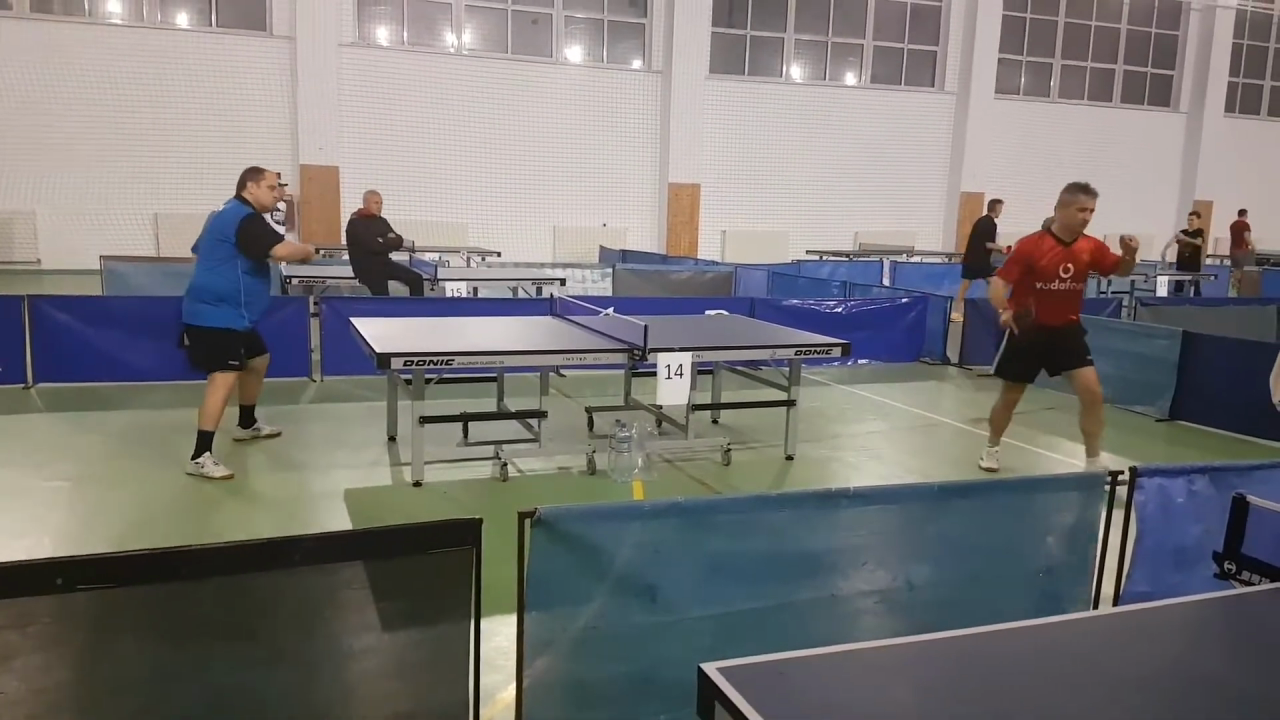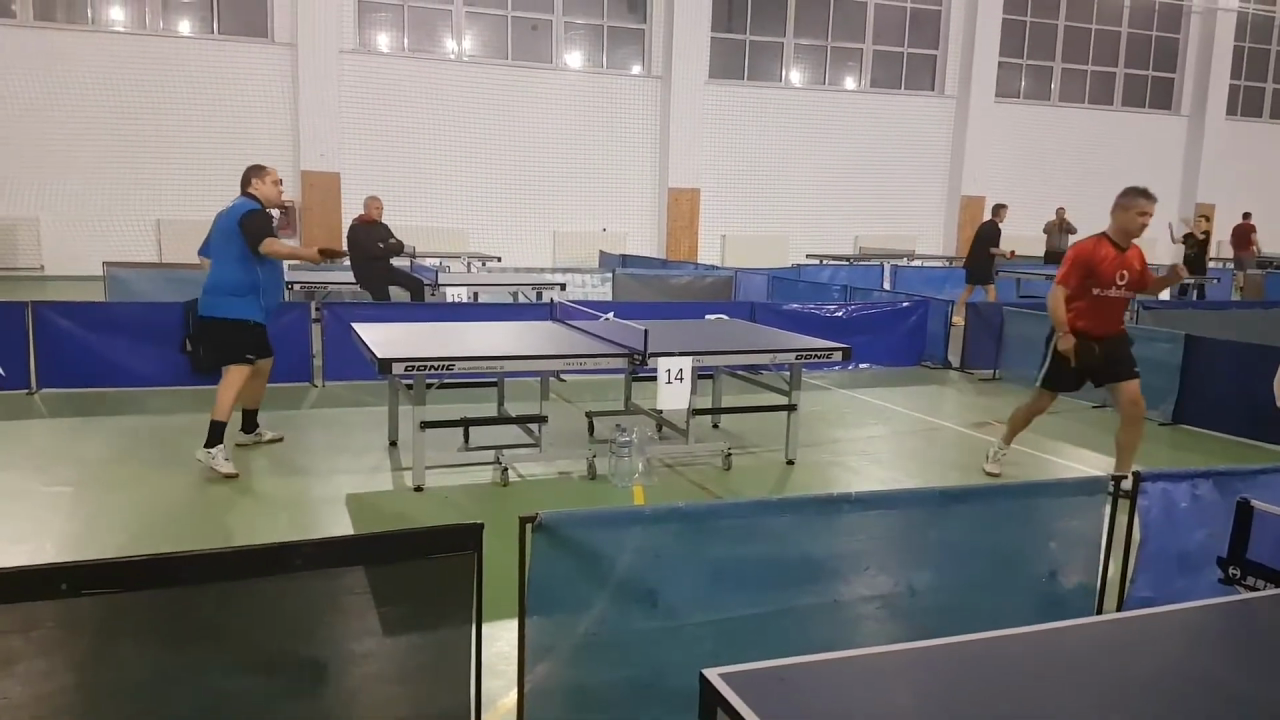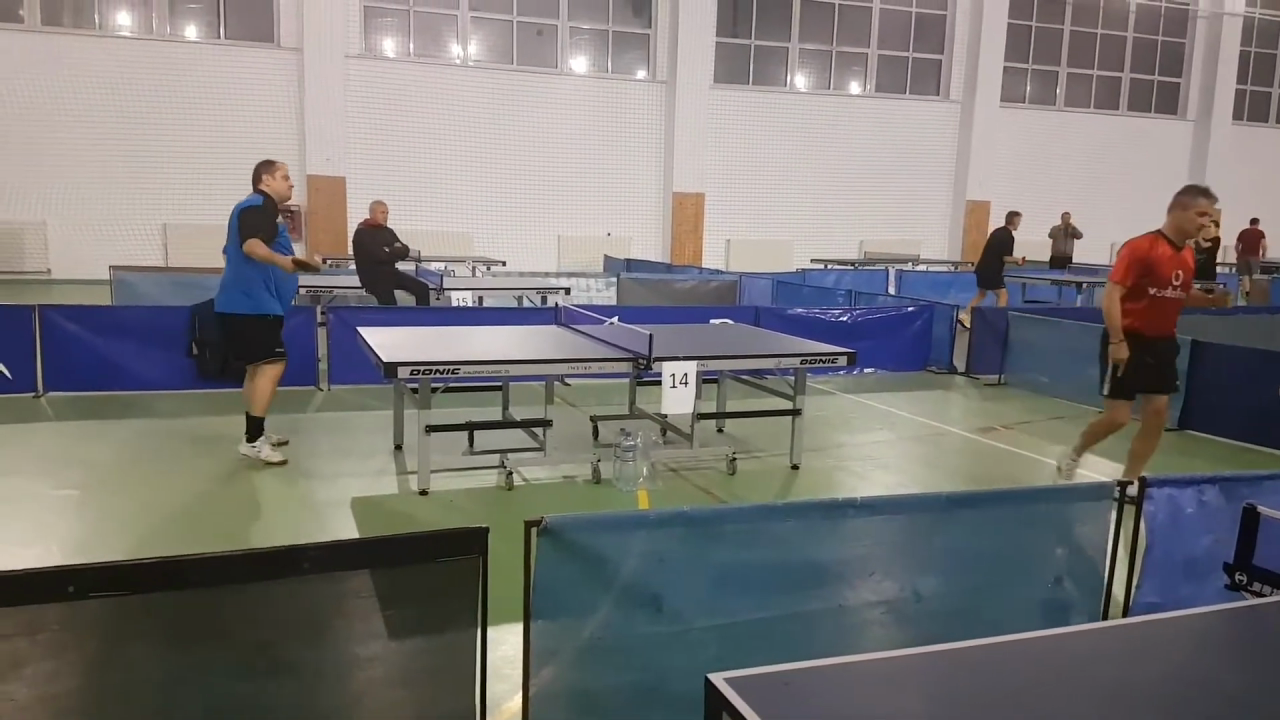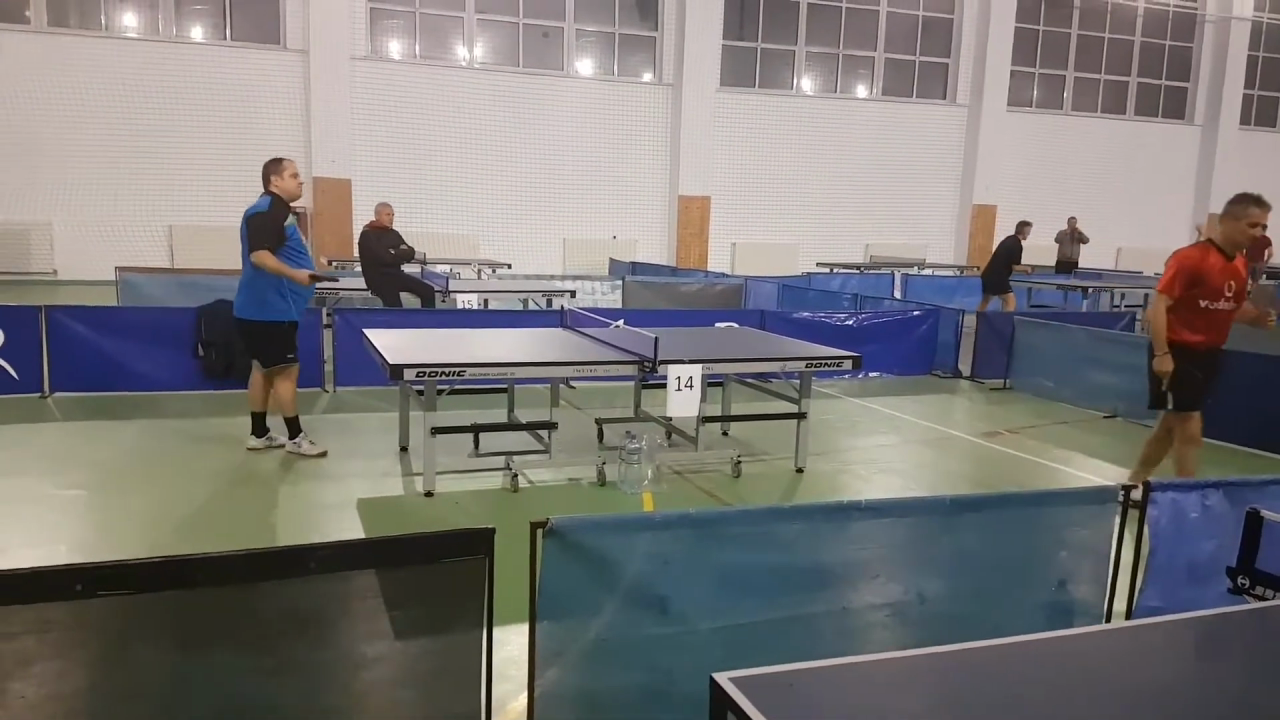
dt=0.2s
person 1, frame 1
left shoulder: (227, 215)
right shoulder: (246, 218)
left elbow: (201, 254)
right elbow: (281, 250)
right wrist: (308, 251)
left hip: (229, 312)
right hip: (216, 315)
left knee: (257, 360)
right knee: (225, 378)
left ankle: (247, 424)
right ankle: (200, 456)
person 1, frame 2
left shoulder: (233, 213)
right shoulder: (252, 211)
left elbow: (207, 256)
right elbow: (267, 246)
right wrist: (304, 253)
left hip: (233, 308)
right hip: (235, 310)
left knee: (261, 366)
right knee: (238, 373)
left ankle: (250, 429)
right ankle: (212, 446)
person 1, frame 3
left shoulder: (260, 209)
right shoulder: (256, 207)
left elbow: (232, 253)
right elbow: (252, 245)
right wrist: (280, 260)
left hip: (249, 305)
right hip: (254, 307)
left knee: (258, 369)
right knee: (270, 367)
left ankle: (254, 435)
right ankle: (256, 443)
person 1, frame 4
left shoulder: (277, 211)
right shoulder: (264, 212)
right elbow: (258, 255)
left wrist: (301, 273)
right wrist: (293, 274)
left hip: (272, 308)
right hip: (269, 309)
left knee: (264, 369)
right knee: (285, 371)
left ankle: (259, 434)
right ankle: (295, 437)
person 2, frame 1
left shoulder: (1093, 247)
right shoulder: (1030, 246)
left elbow: (1121, 269)
right elbow: (999, 282)
left wrist: (1128, 253)
right wrist: (1004, 310)
left hip: (1067, 329)
right hip: (1028, 330)
left knee: (1093, 392)
right knee: (1010, 396)
left ankle: (1094, 462)
right ankle: (992, 449)
person 2, frame 2
left shoulder: (1137, 255)
right shoulder: (1085, 250)
left elbow: (1149, 287)
right elbow: (1057, 294)
left wrist: (1171, 279)
right wrist: (1064, 334)
left hip: (1113, 340)
right hip: (1077, 339)
left knee: (1135, 405)
right knee: (1041, 402)
left ankle: (1122, 478)
right ankle: (1001, 448)
person 2, frame 3
left shoulder: (1187, 254)
right shoulder: (1139, 247)
right elbow: (1112, 294)
left wrist: (1211, 300)
right wrist: (1118, 340)
left hip: (1162, 342)
right hip: (1128, 341)
left knee: (1157, 415)
right knee: (1117, 416)
left ankle: (1128, 483)
right ankle: (1072, 455)
person 2, frame 4
left shoulder: (1241, 264)
right shoulder: (1190, 259)
right elbow: (1158, 305)
left wrist: (1260, 319)
right wrist: (1162, 354)
left hip: (1206, 354)
right hip: (1180, 354)
left knee: (1172, 429)
right knee: (1190, 431)
left ankle: (1133, 485)
